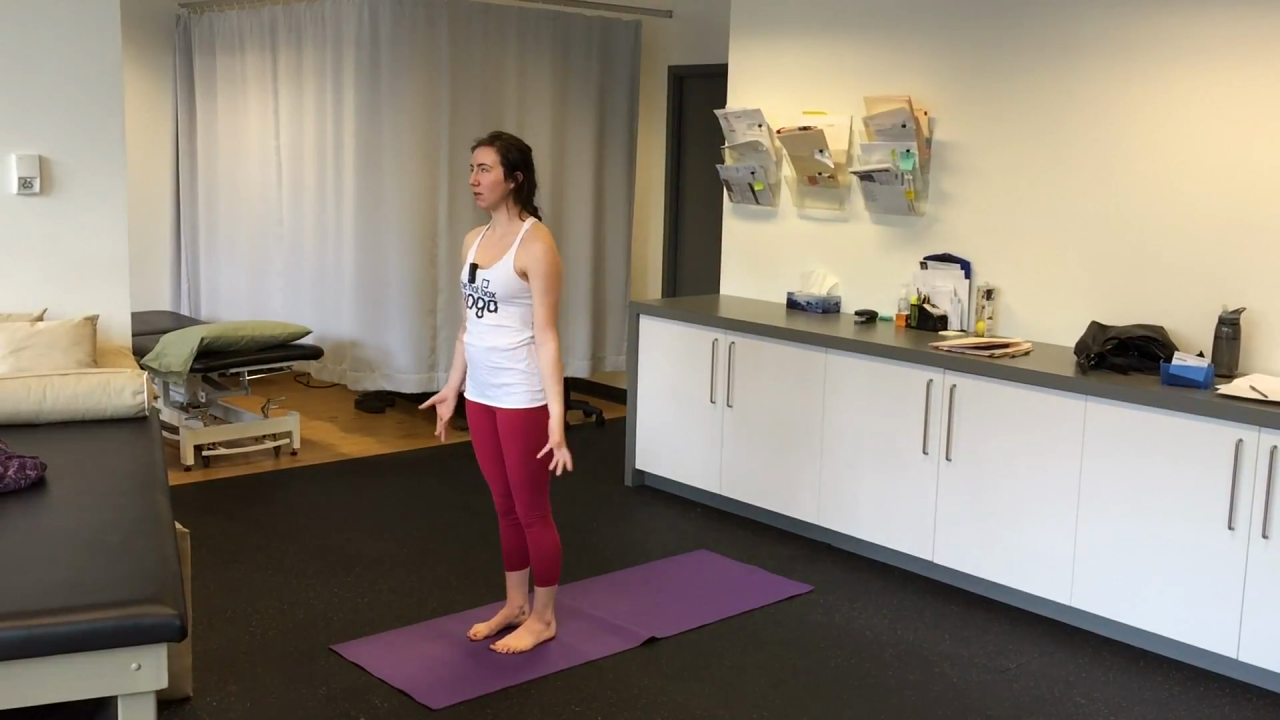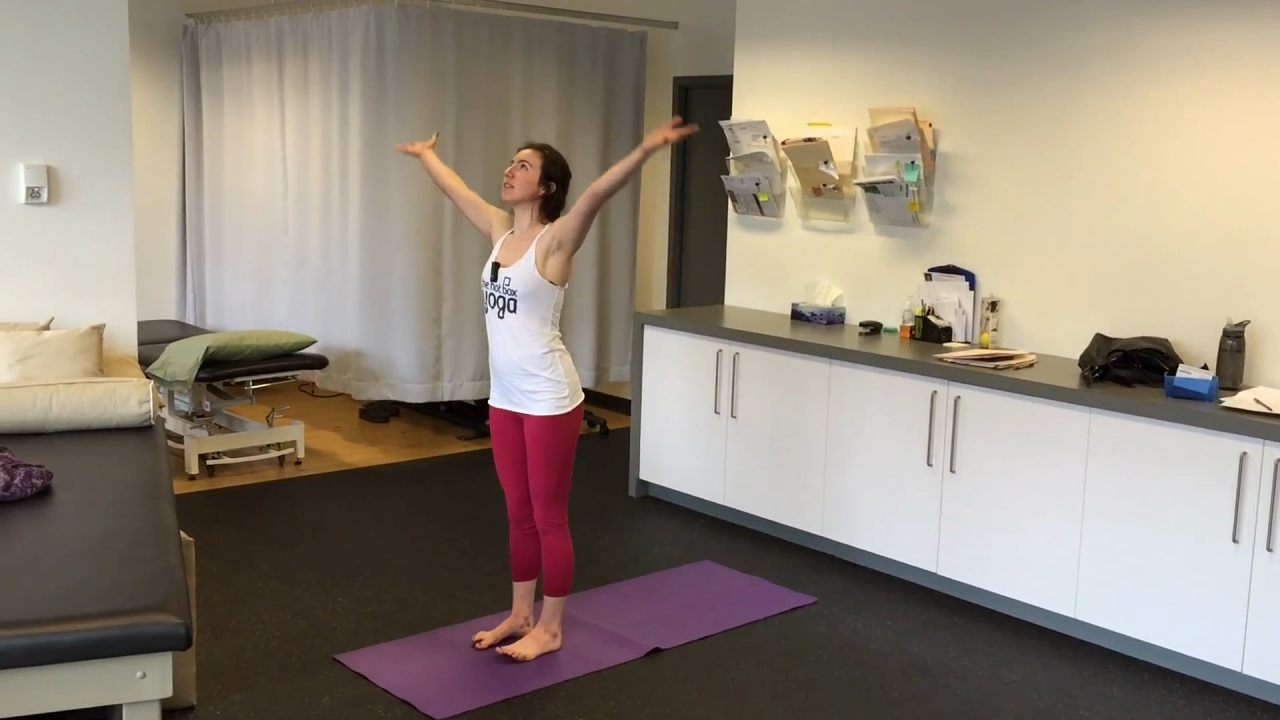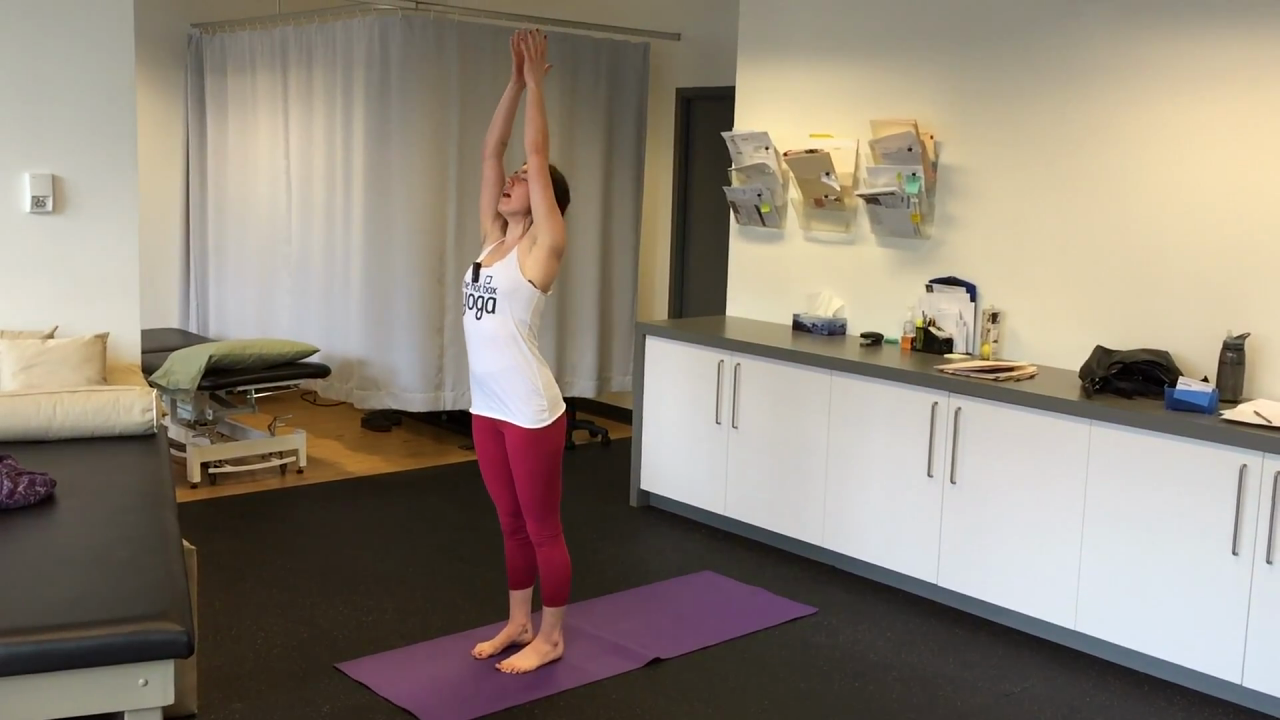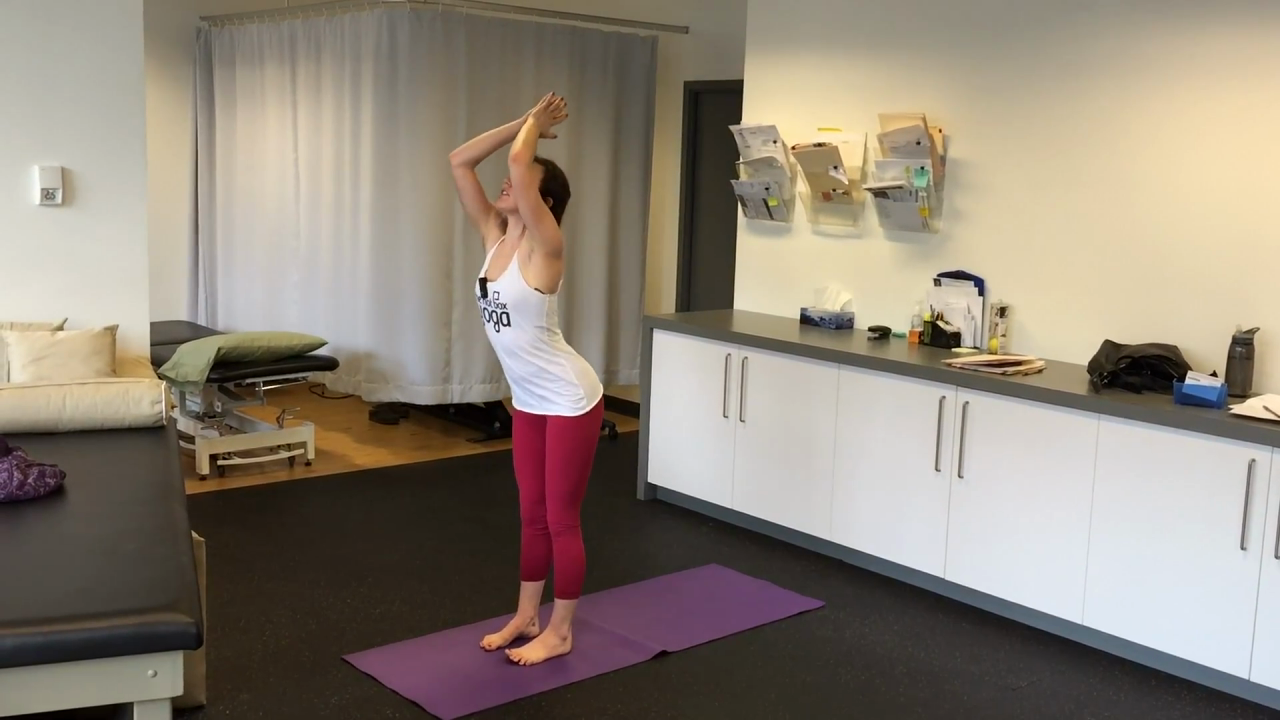
dt=1s
person 1, frame 1
left shoulder: (536, 244)
right shoulder: (474, 240)
left elbow: (547, 336)
left wrist: (556, 417)
right wrist: (452, 387)
left hip: (523, 397)
right hip: (482, 395)
left knee: (532, 511)
right knee: (506, 508)
left ankle: (543, 617)
right ankle: (516, 605)
person 1, frame 2
left shoulder: (555, 240)
right shoulder: (499, 230)
left elbow: (595, 197)
right elbow: (457, 189)
left wrist: (644, 151)
right wrist: (424, 154)
left hip: (549, 401)
right hip: (505, 399)
left knee: (549, 518)
right knee: (519, 514)
left ankle: (550, 627)
right ankle: (520, 614)
person 1, frame 3
left shoulder: (544, 244)
right shoulder: (494, 237)
left elbow: (536, 151)
right elbow: (493, 152)
left wrist: (536, 82)
right wrist: (514, 82)
left hip: (530, 411)
right hip: (488, 407)
left knee: (541, 529)
right knee: (511, 524)
left ankle: (550, 638)
right ankle: (519, 624)
person 1, frame 4
left shoulder: (544, 247)
right shoulder: (496, 238)
left elbow: (518, 163)
right elbow: (459, 162)
left wrist: (534, 127)
right wrist: (525, 121)
left hip: (569, 401)
right hip: (528, 402)
left knee: (560, 518)
right knee: (532, 514)
left ankle: (559, 632)
right ankle: (526, 618)
